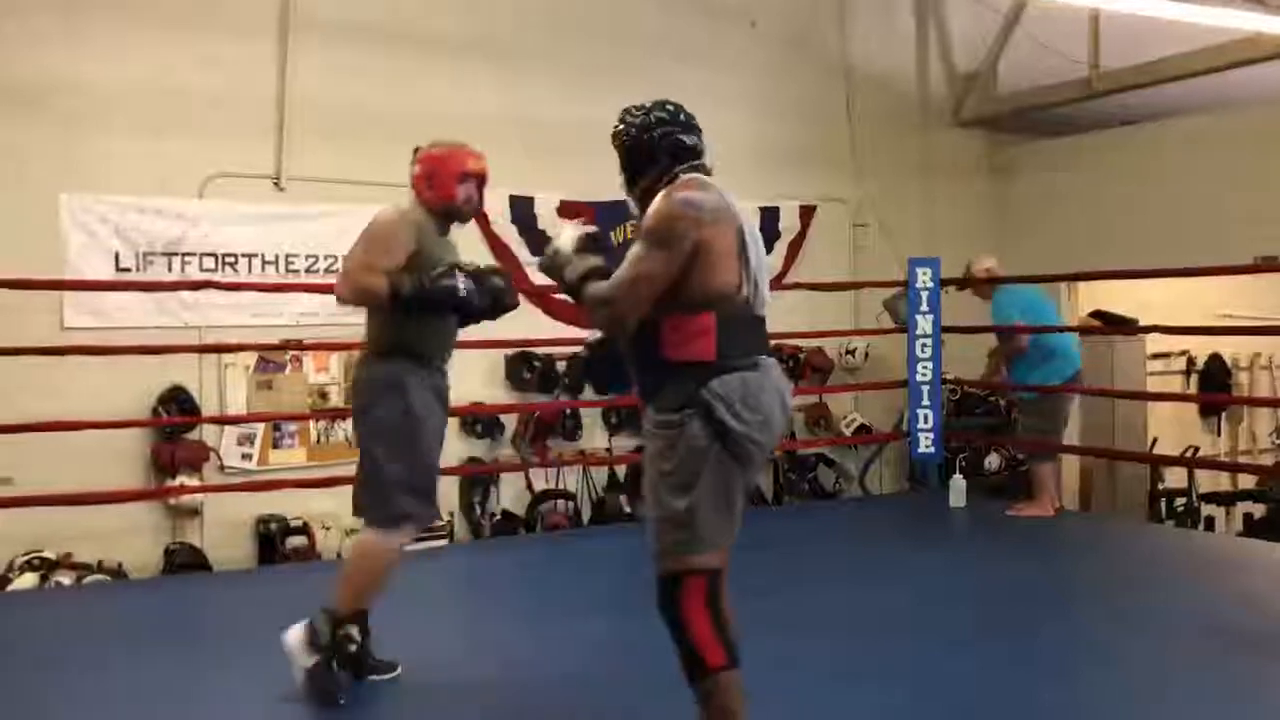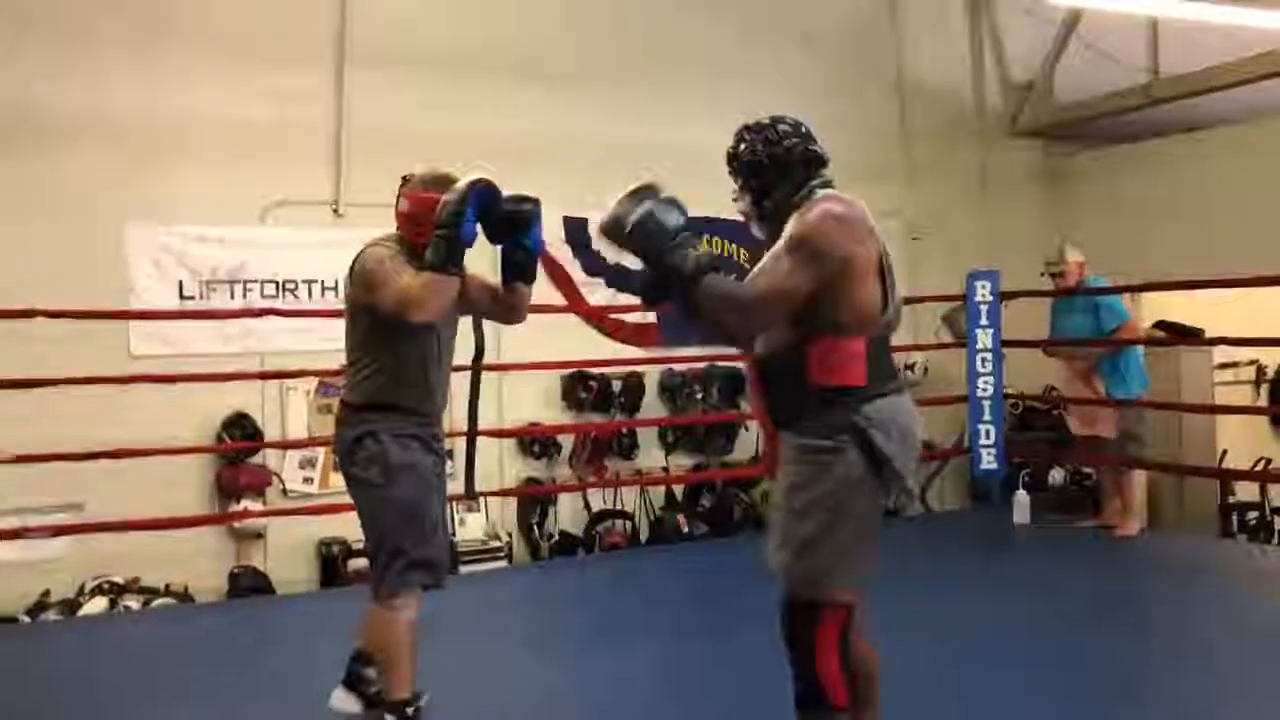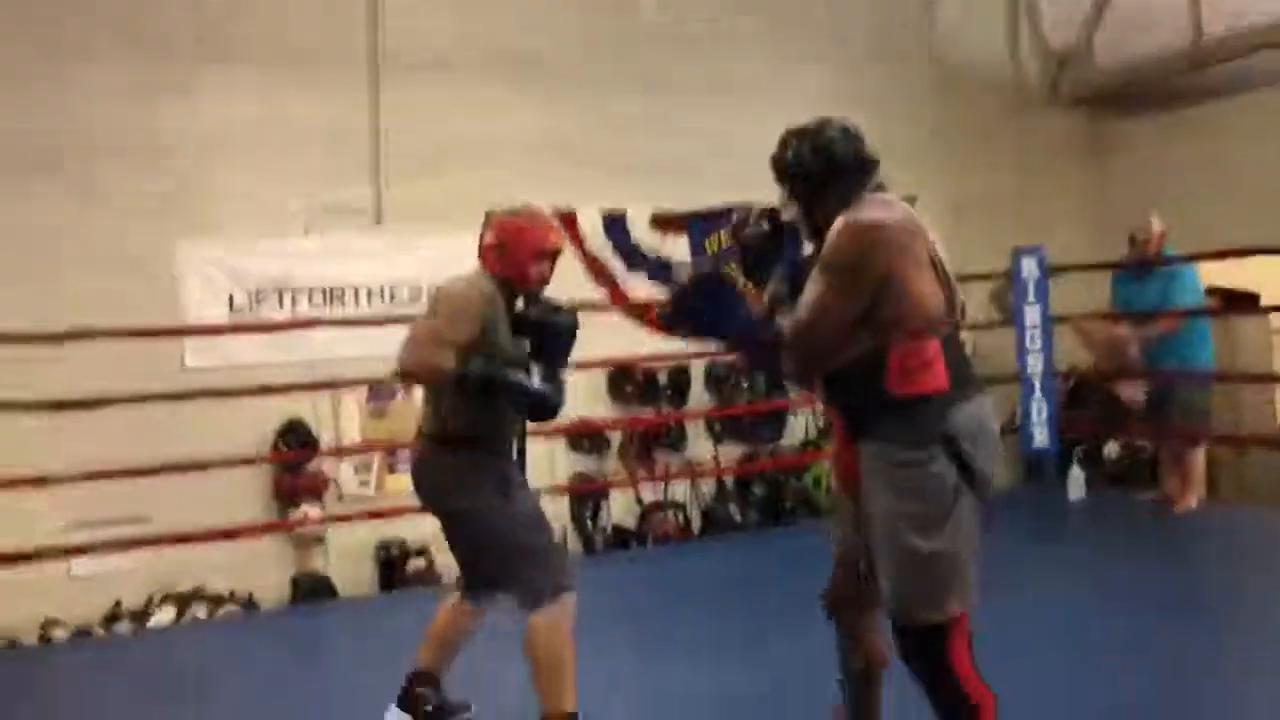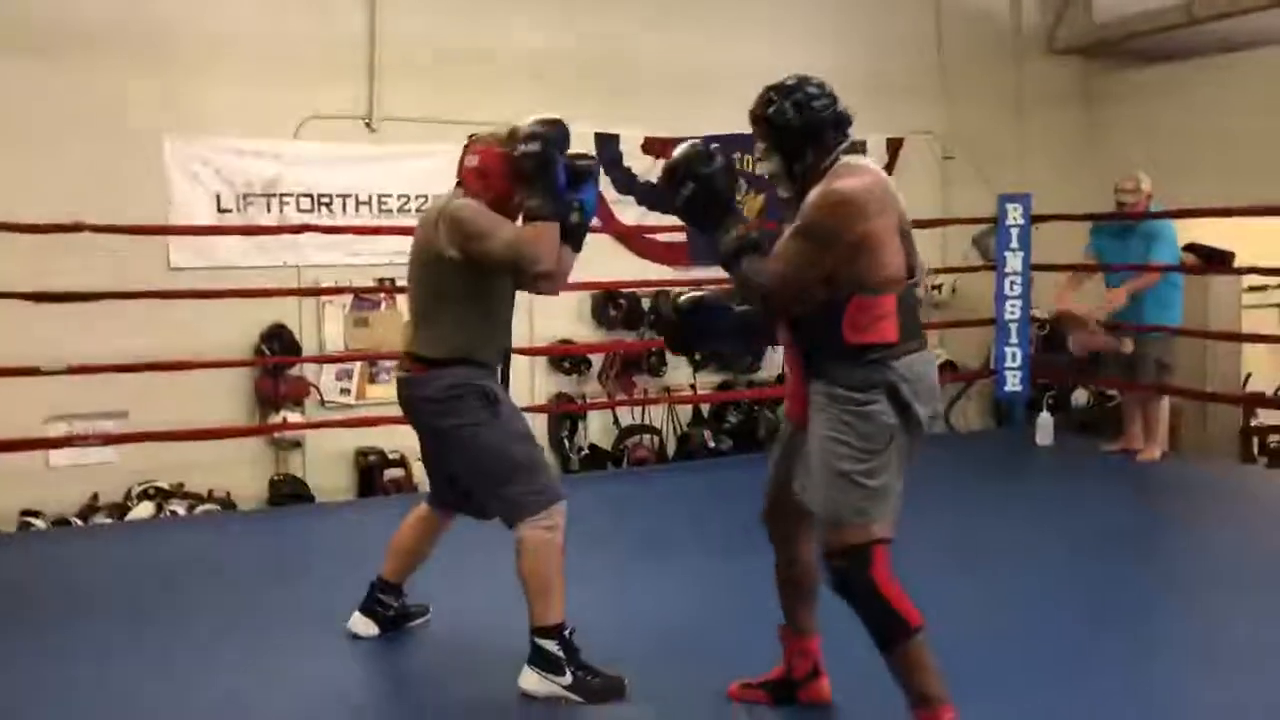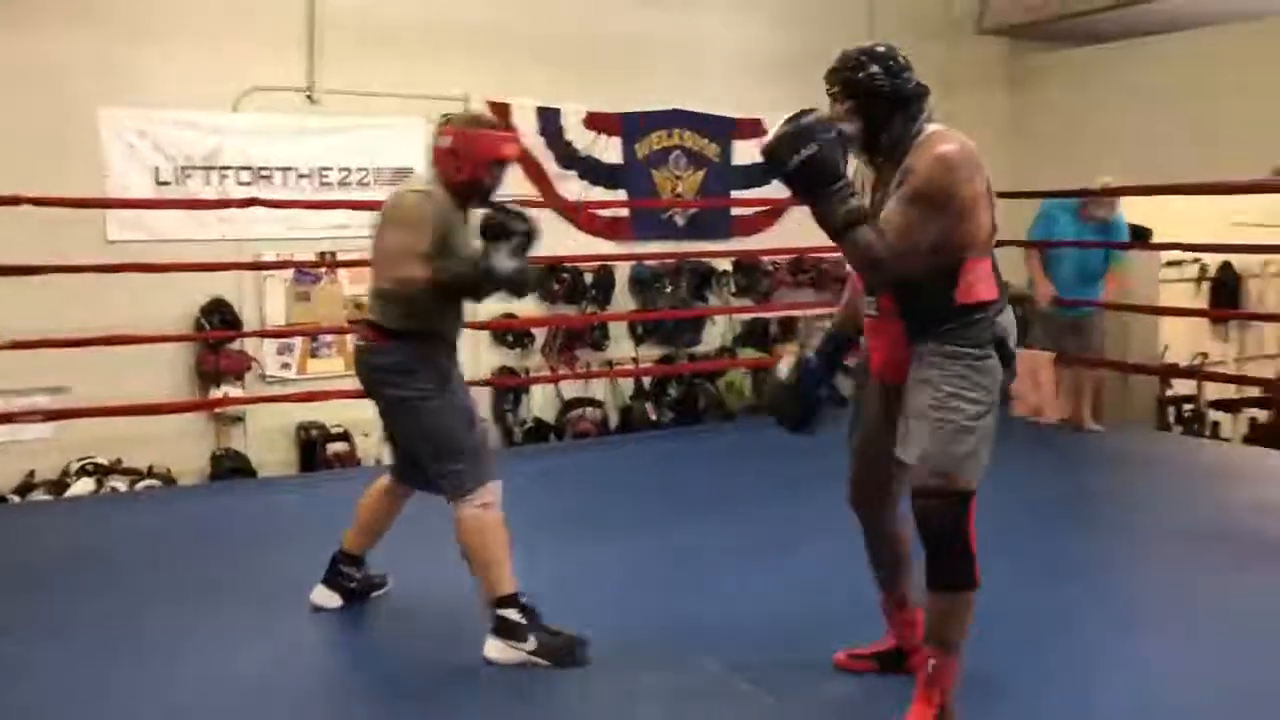
dt=0.7s
person 1, frame 1
left shoulder: (681, 201)
right shoulder: (716, 206)
left elbow: (618, 310)
left wrist: (576, 268)
left hip: (707, 407)
right hip: (736, 396)
left knee: (687, 590)
right knee: (704, 581)
person 1, frame 2
left shoulder: (825, 217)
right shoulder: (820, 224)
left elbow: (749, 308)
right elbow: (770, 329)
left wrist: (674, 255)
right wrist: (695, 282)
left hip: (843, 434)
right hip: (841, 430)
left knee: (813, 618)
right knee: (835, 605)
person 1, frame 3
left shoulder: (857, 229)
right shoulder: (884, 228)
left elbow: (806, 350)
right elbow: (836, 344)
left wrist: (784, 299)
left hip: (923, 443)
right hip: (899, 438)
left knee: (929, 633)
right knee: (845, 600)
person 1, frame 4
left shoulder: (842, 193)
right shoulder: (836, 186)
left elbow: (772, 290)
right elbow: (800, 298)
left wrist: (719, 218)
right wrist: (725, 318)
left hip: (869, 388)
right hip: (840, 383)
left knee: (854, 560)
right knee: (784, 517)
person 1, frame 5
left shoulder: (941, 158)
right shoulder: (885, 166)
left elbow: (887, 263)
left wrist: (827, 191)
right wrist: (818, 356)
left hip: (956, 349)
right hip: (895, 350)
left knee: (940, 504)
right knee: (869, 493)
right ankle: (909, 637)
person 2, frame 1
left shoulder: (443, 240)
right shoulder: (397, 225)
right elbow: (350, 284)
left wrist: (469, 299)
right wrist: (430, 291)
left hip: (421, 383)
right hip: (394, 381)
left knee: (395, 516)
right knee: (396, 515)
left ankle: (346, 634)
right ankle: (318, 634)
person 2, frame 2
left shoulder: (443, 268)
right shoulder: (379, 260)
left elbow: (511, 310)
right elbow: (422, 308)
left wrist: (520, 249)
right wrist: (451, 240)
left hip: (420, 432)
right hip: (379, 434)
left knee: (410, 567)
right knee: (404, 574)
person 2, frame 3
left shoulder: (505, 306)
right shoulder: (468, 293)
left elbow: (527, 389)
right elbow: (415, 358)
left wrist: (549, 347)
right wrist: (492, 376)
left hip: (473, 461)
right hip: (466, 463)
left knee: (483, 584)
right knee: (552, 592)
person 2, frame 4
left shoulder: (483, 224)
right shoulder: (458, 214)
left elbow: (547, 280)
right elbow: (540, 262)
left wrist: (574, 209)
right wrist: (543, 188)
left hip: (434, 383)
right hip: (454, 387)
left knee: (445, 502)
right knee: (543, 509)
left ankle: (380, 605)
right ankle: (550, 660)
person 2, frame 5
left shoulder: (455, 208)
right shoulder: (418, 202)
left elbow: (449, 280)
right elbow: (391, 276)
left wrist: (502, 256)
right wrist: (476, 277)
left hip: (416, 355)
right hip: (405, 358)
left knee: (413, 474)
right knee: (474, 486)
left ankle: (340, 576)
right ankle: (514, 624)
person 3, frame 1
left shoulder: (1003, 298)
right shoulder: (1020, 290)
left elbow: (1018, 341)
left wrist: (995, 357)
right wrist: (999, 359)
left hip: (1047, 373)
right hip: (1063, 367)
left knee: (1037, 440)
right knee: (1046, 438)
left ankle: (1043, 503)
right ankle: (1050, 497)
person 3, frame 2
left shoulder: (1100, 294)
right shoulder: (1060, 303)
left elbow: (1132, 332)
right elbow: (1054, 344)
left wrist: (1091, 354)
right wrist: (1059, 351)
left hip: (1120, 384)
right hip: (1088, 386)
left knee: (1120, 451)
right knee: (1100, 450)
left ankle: (1131, 516)
right ankle: (1110, 512)
person 3, frame 3
left shoulder: (1179, 270)
right shoulder: (1125, 271)
left elbow: (1175, 318)
right elbow: (1117, 313)
left wrist: (1136, 337)
right wrist: (1100, 333)
left hip: (1185, 361)
right hip: (1153, 360)
left knee: (1186, 428)
right knee: (1160, 426)
left ankle: (1192, 491)
right ankle: (1169, 485)
person 3, frame 4
left shoulder: (1161, 228)
right shoulder: (1104, 226)
left elbow: (1157, 272)
right elbow: (1090, 262)
left wrist: (1126, 290)
right wrist: (1067, 288)
left hip: (1155, 319)
right hip: (1117, 317)
left knee: (1151, 383)
right knee: (1124, 379)
left ankle: (1156, 442)
right ankle: (1132, 437)
person 3, frame 5
left shoulder: (1115, 223)
right shoulder: (1054, 209)
left elbow: (1116, 264)
right elbow: (1033, 250)
left wrist: (1107, 294)
right wrist: (1041, 283)
left hip: (1088, 304)
right hip: (1050, 297)
left knee: (1089, 359)
right knee: (1052, 357)
left ankle: (1084, 415)
right ankle: (1059, 408)
